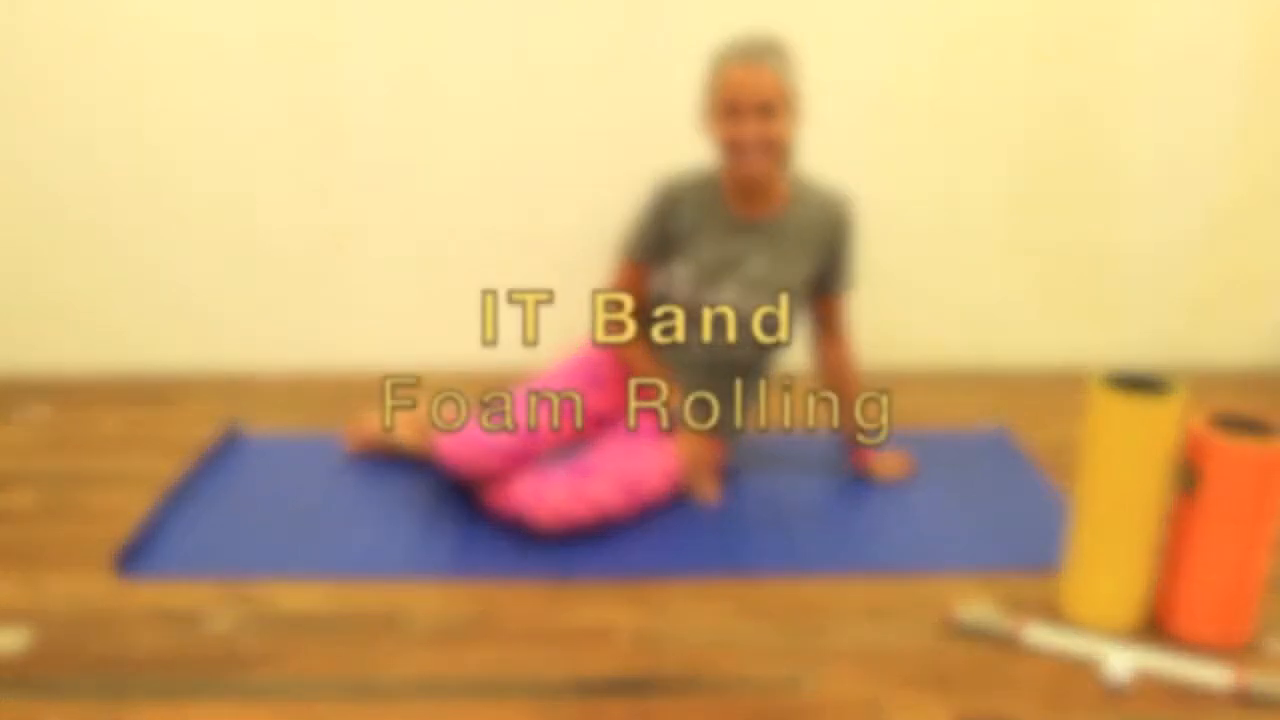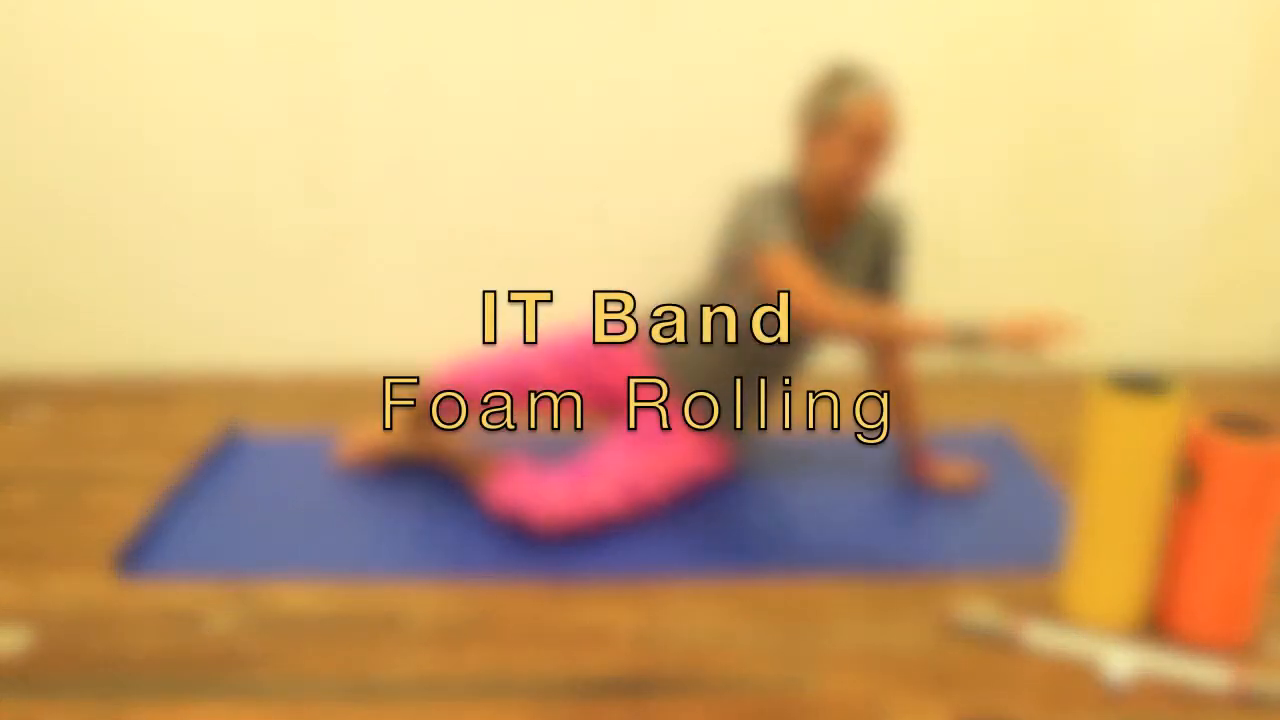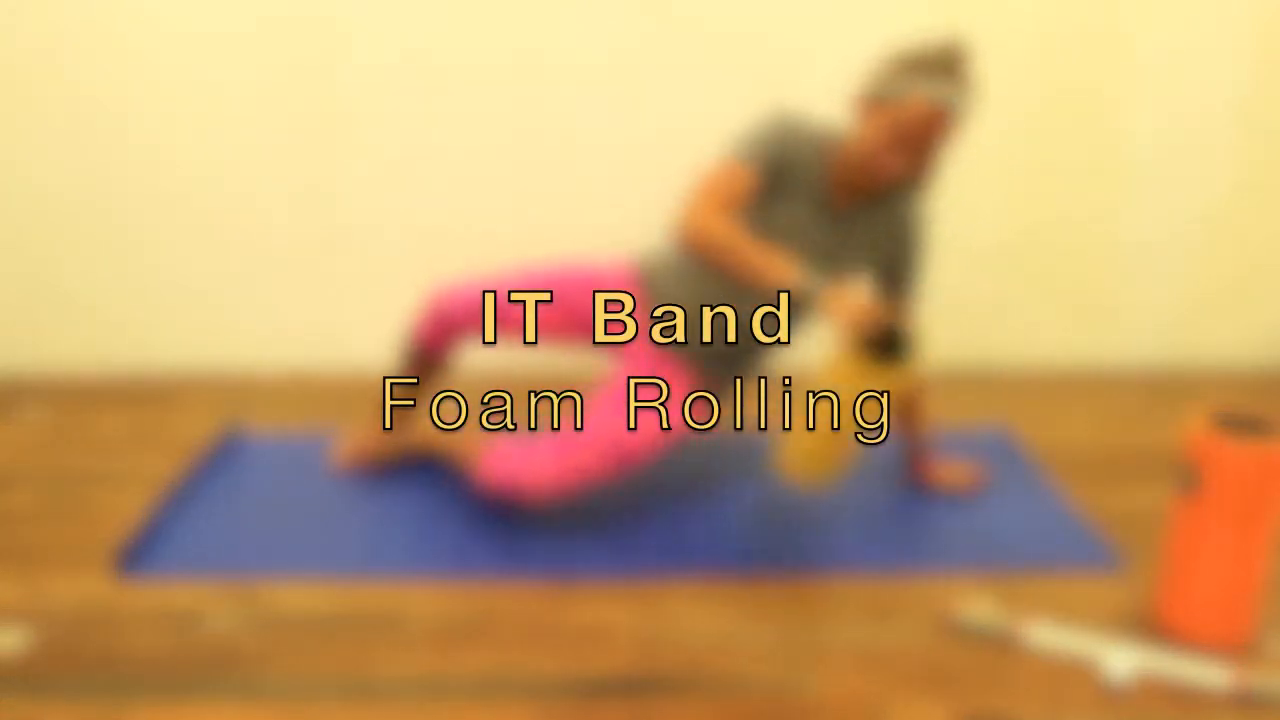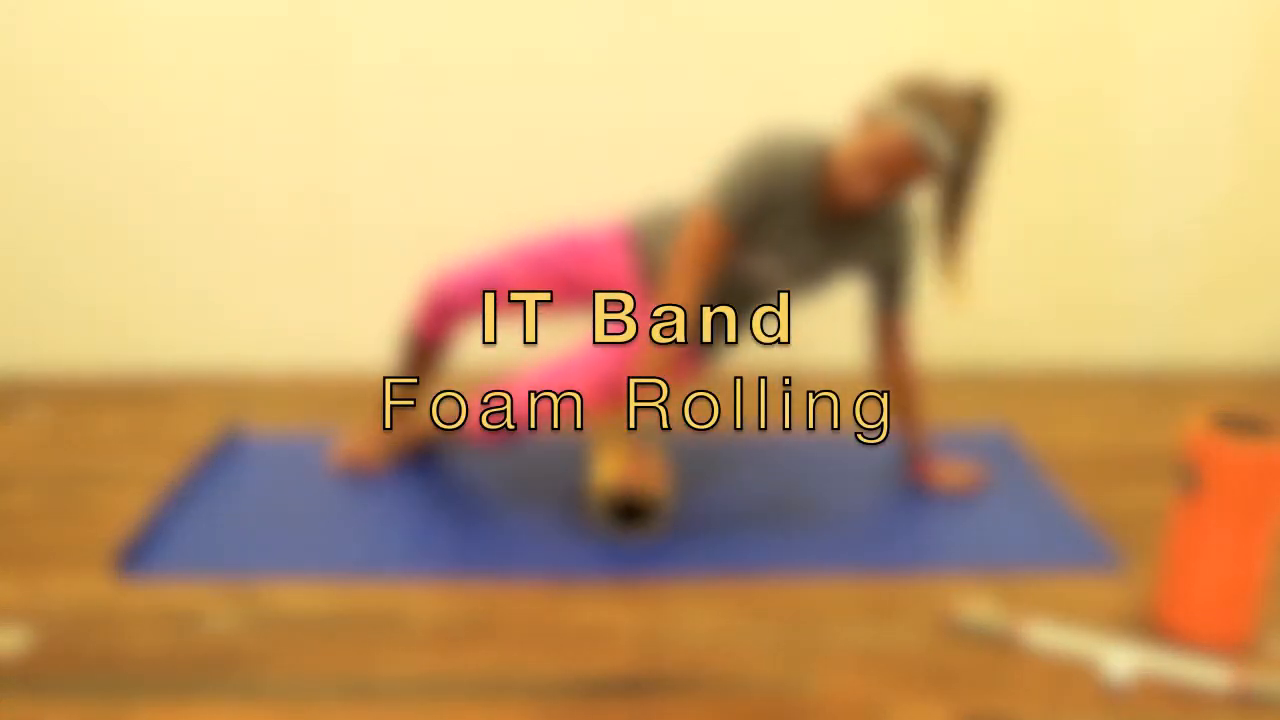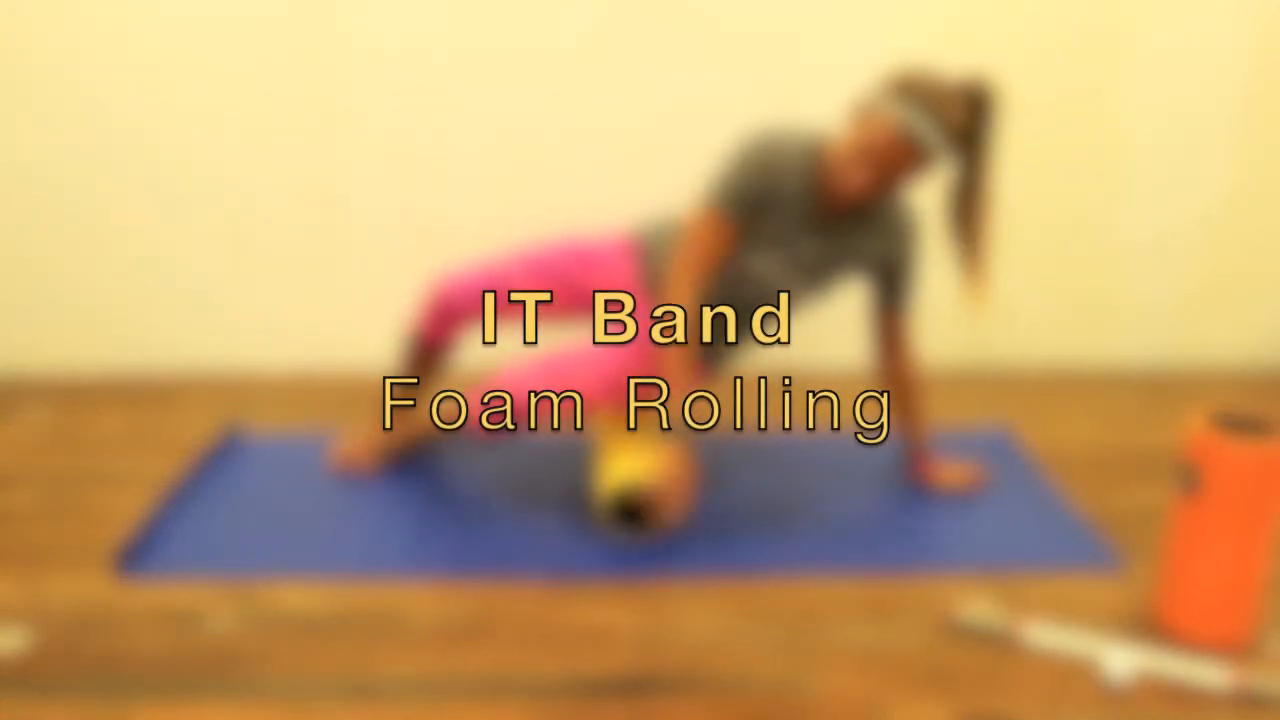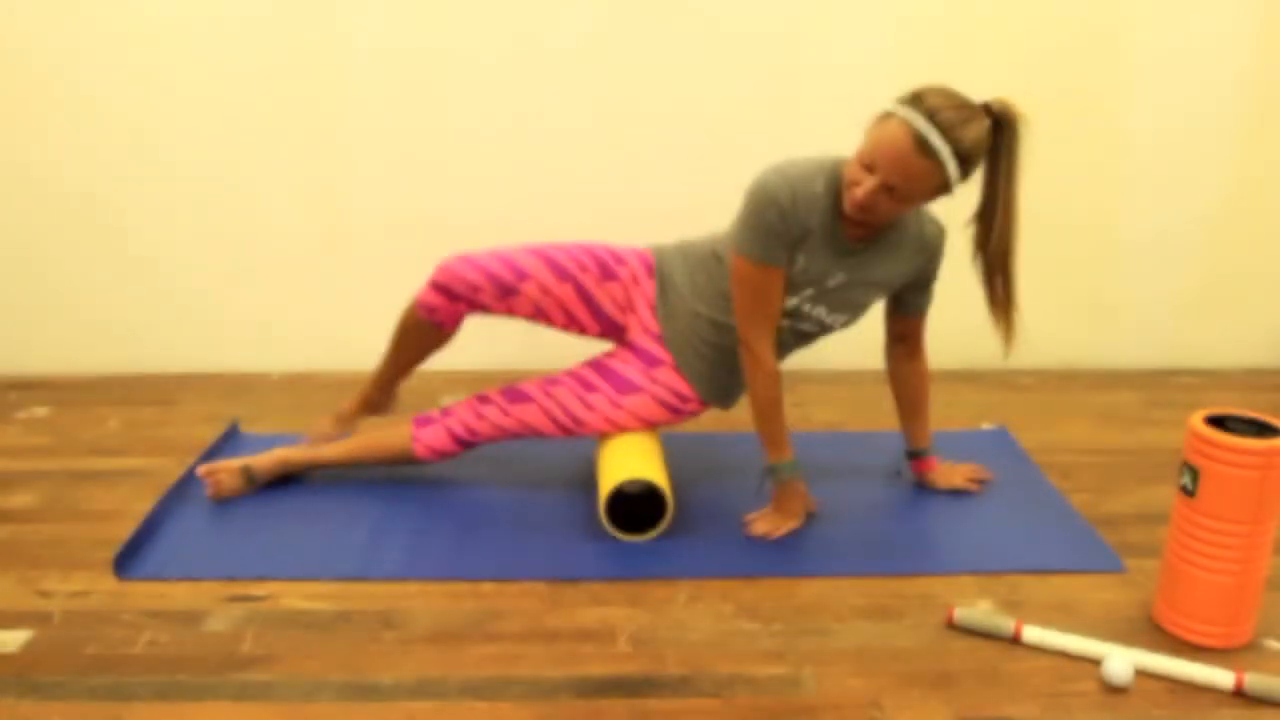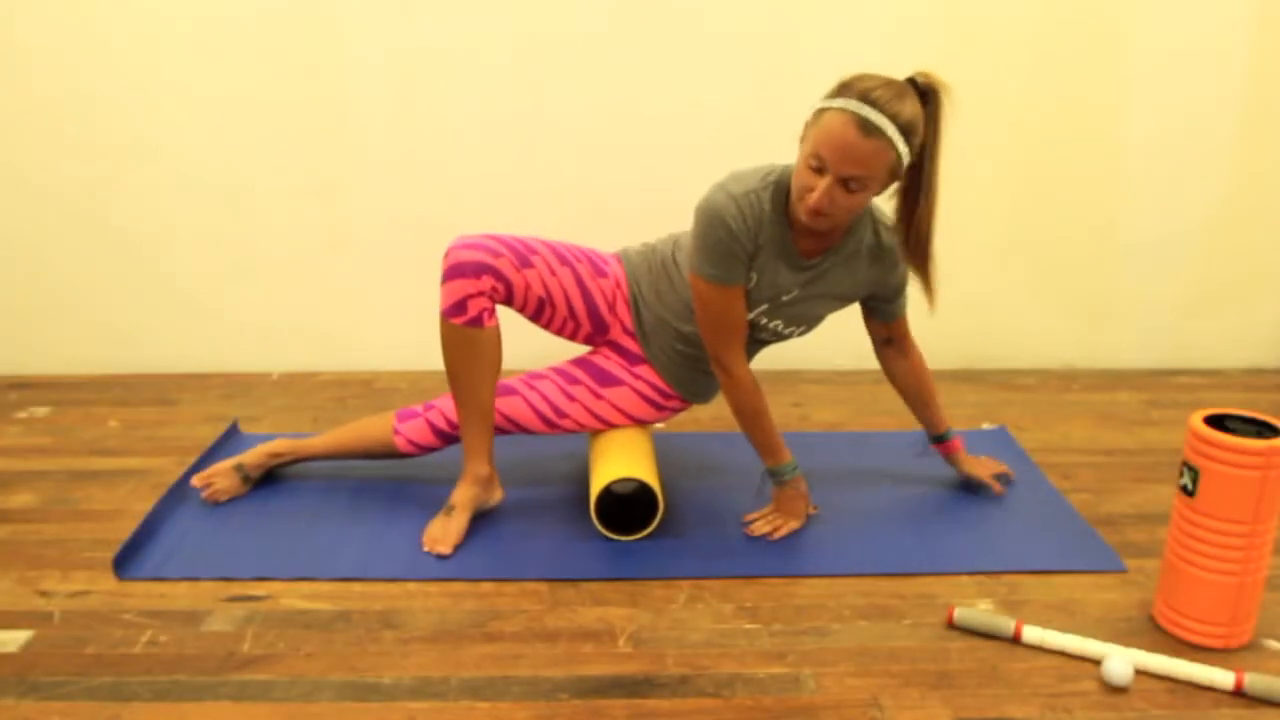
dt=0.7s
person 1, frame 1
left shoulder: (825, 217)
right shoulder: (677, 200)
left elbow: (830, 335)
left wrist: (861, 448)
right wrist: (681, 412)
left hip: (699, 418)
right hip: (623, 369)
left knee: (546, 505)
right knee: (483, 458)
left ankle: (425, 441)
right ankle: (428, 429)
person 1, frame 2
left shoulder: (881, 230)
right shoulder: (761, 210)
left elbow: (885, 347)
right elbow: (819, 314)
left wrist: (918, 459)
right wrist: (973, 331)
left hip: (700, 432)
right hip: (645, 361)
left knee: (546, 508)
right knee: (468, 387)
left ankle: (446, 452)
right ankle: (416, 431)
person 1, frame 3
left shoulder: (894, 223)
right shoulder: (787, 141)
right elbow: (699, 222)
left wrist: (921, 459)
right wrist: (815, 289)
left hip: (685, 375)
right hip: (640, 298)
left knee: (519, 476)
right knee: (451, 309)
left ankle: (422, 440)
right ankle: (394, 418)
person 1, frame 4
left shoulder: (883, 234)
right shoulder: (773, 162)
left elbow: (891, 349)
right elbow: (675, 296)
left wrist: (919, 458)
right wrist: (634, 436)
left hip: (683, 338)
right hip: (631, 256)
left knee: (509, 412)
right knee: (448, 296)
left ankle: (411, 434)
right ankle: (395, 412)
person 1, frame 5
left shoulder: (888, 234)
right shoulder: (770, 159)
left elbow: (894, 350)
right elbow: (682, 287)
left wrist: (920, 458)
left hip: (686, 339)
right hip: (638, 267)
left knee: (501, 401)
right knee: (453, 298)
left ankle: (407, 435)
right ankle: (398, 417)
person 1, frame 6
left shoulder: (920, 247)
right shoulder: (787, 193)
left elbow: (904, 351)
right elbow: (758, 346)
left wrist: (922, 459)
right wrist: (785, 476)
left hip: (682, 377)
right hip: (645, 287)
left knee: (476, 423)
right knee: (458, 282)
left ankle: (294, 459)
right ankle: (376, 395)
person 1, frame 7
left shoulder: (877, 252)
right shoulder: (734, 208)
left elbow: (897, 348)
right elbow: (731, 364)
left wrist: (952, 452)
right wrist: (786, 475)
left hip: (658, 376)
right hip: (618, 293)
left knee: (454, 415)
right knee: (471, 261)
right ankle: (479, 474)
